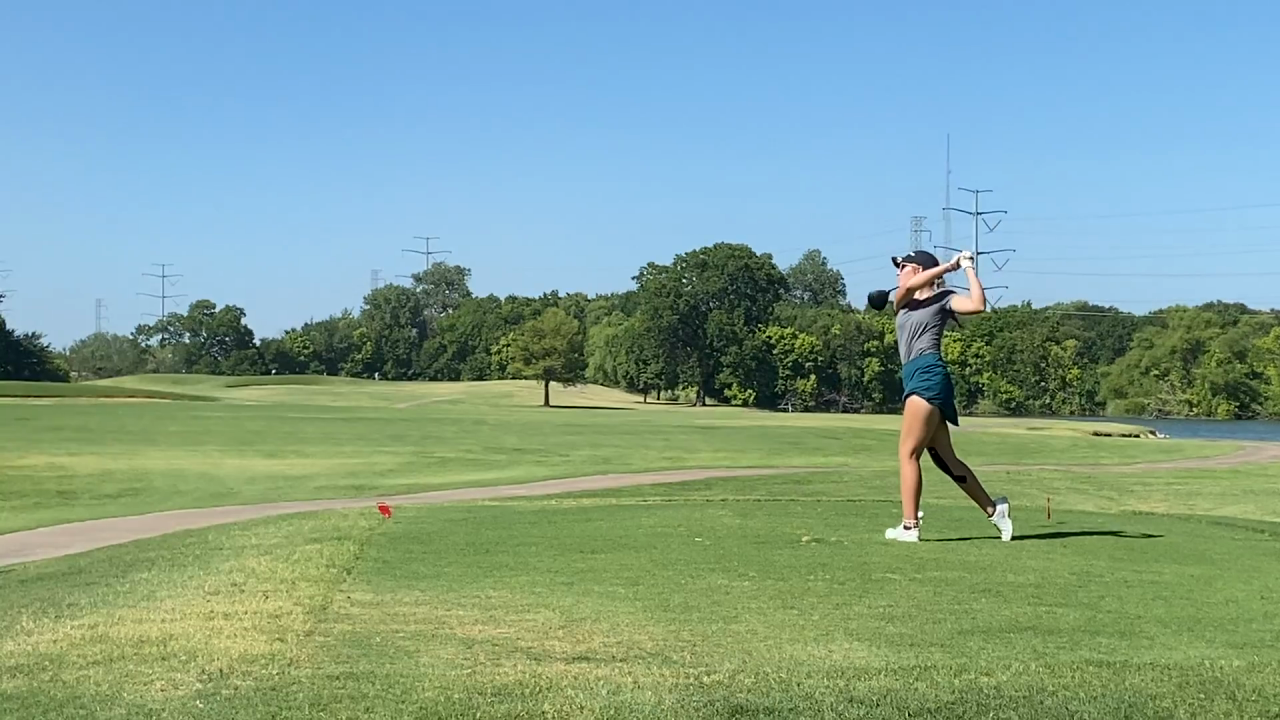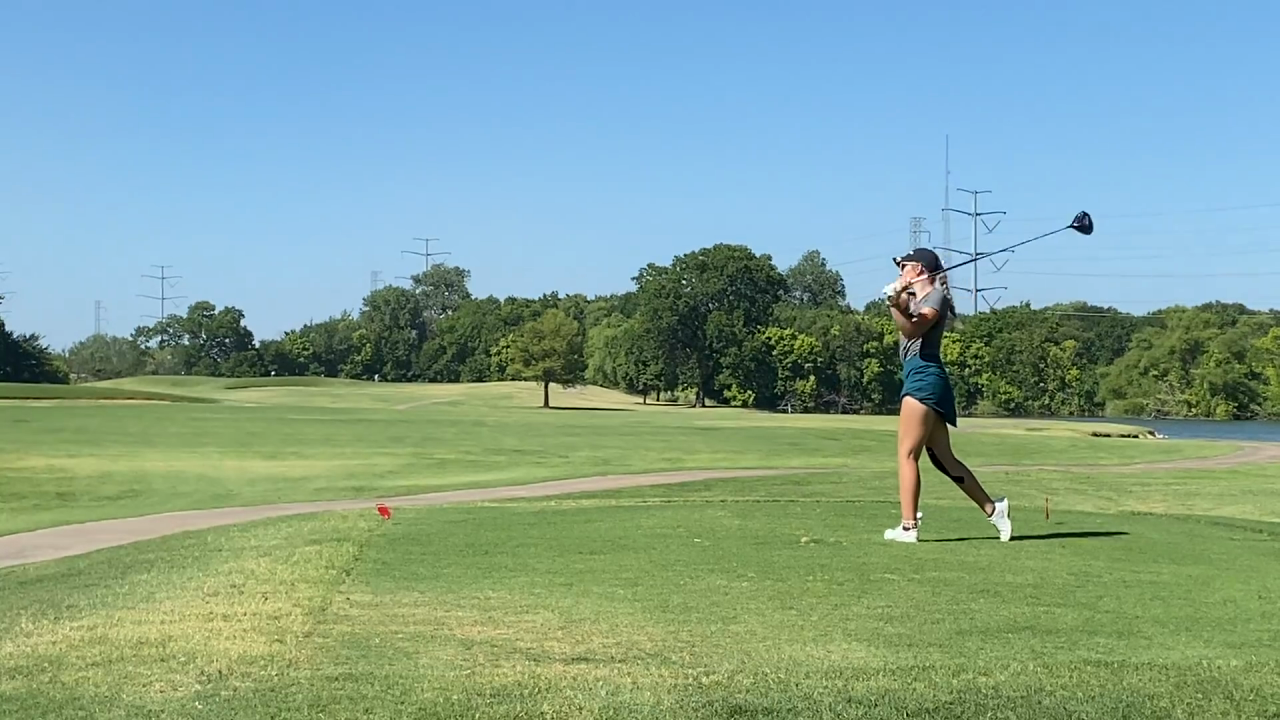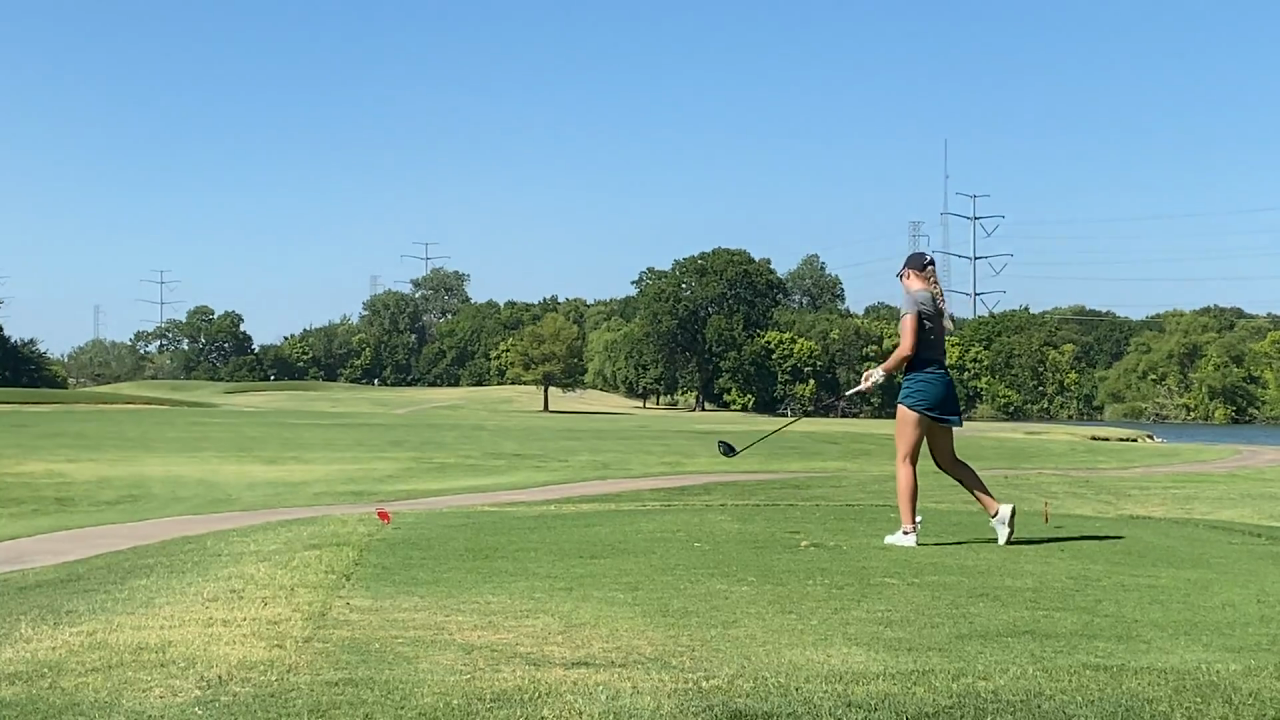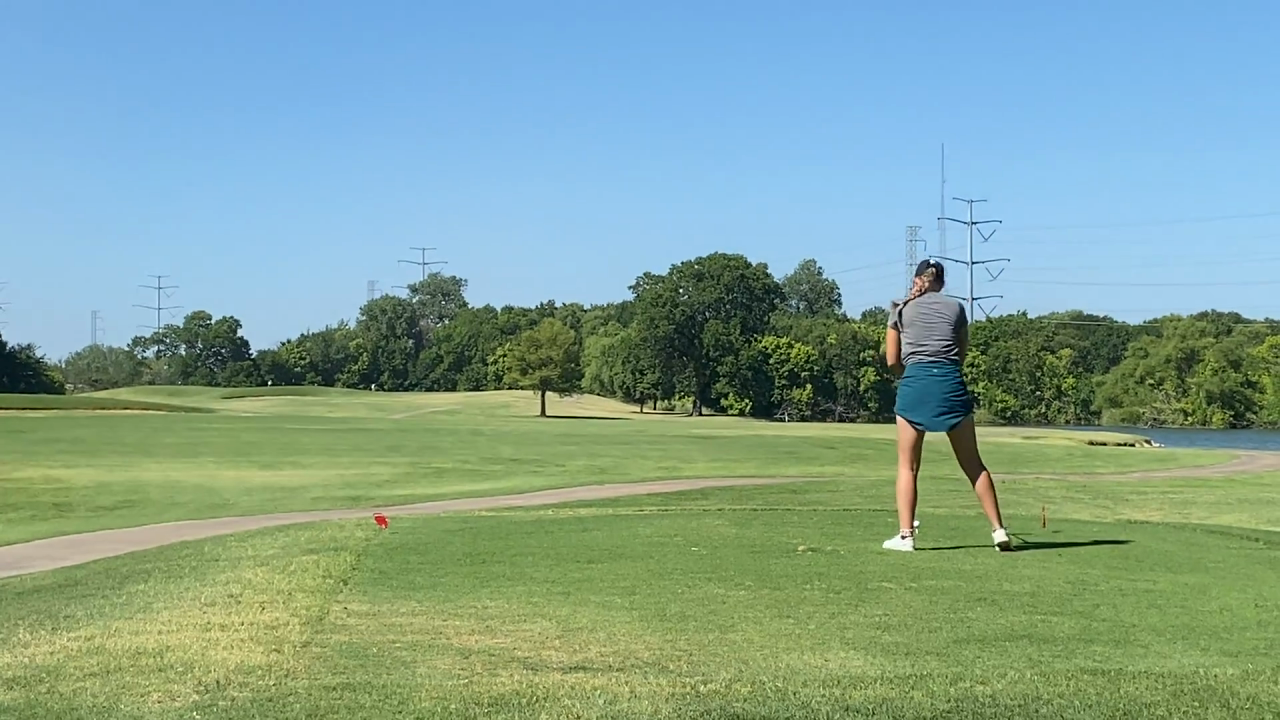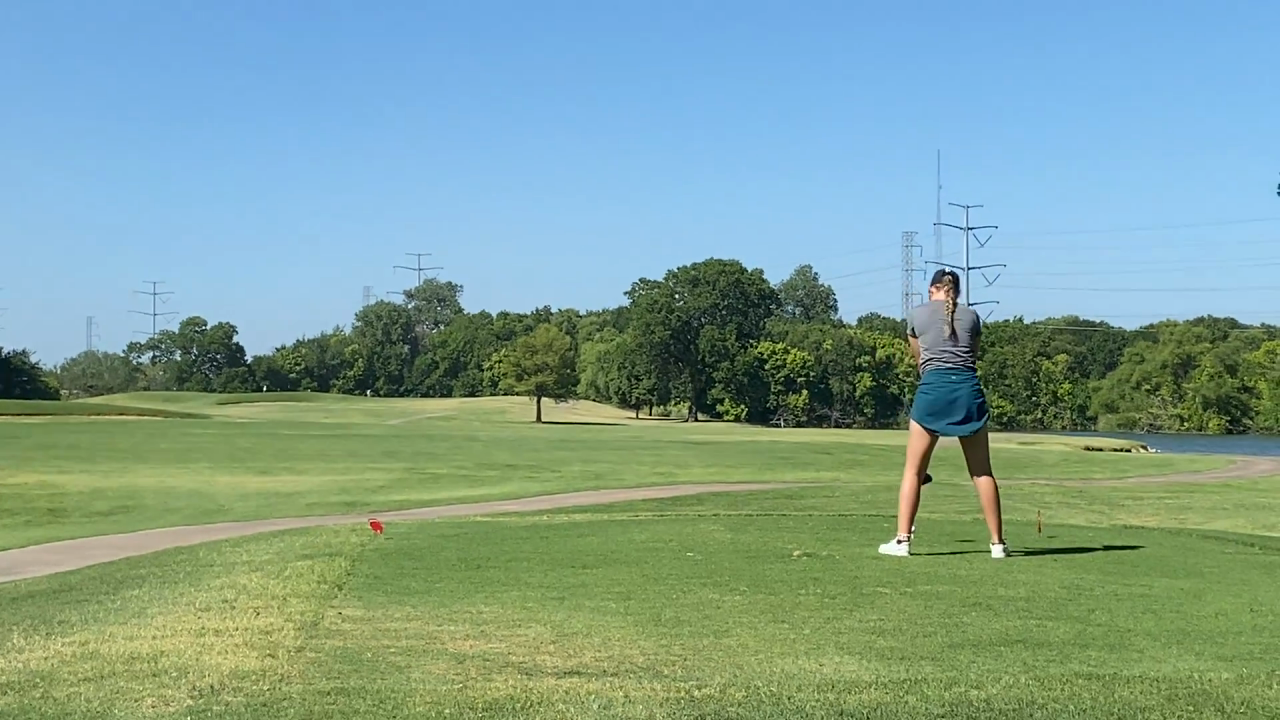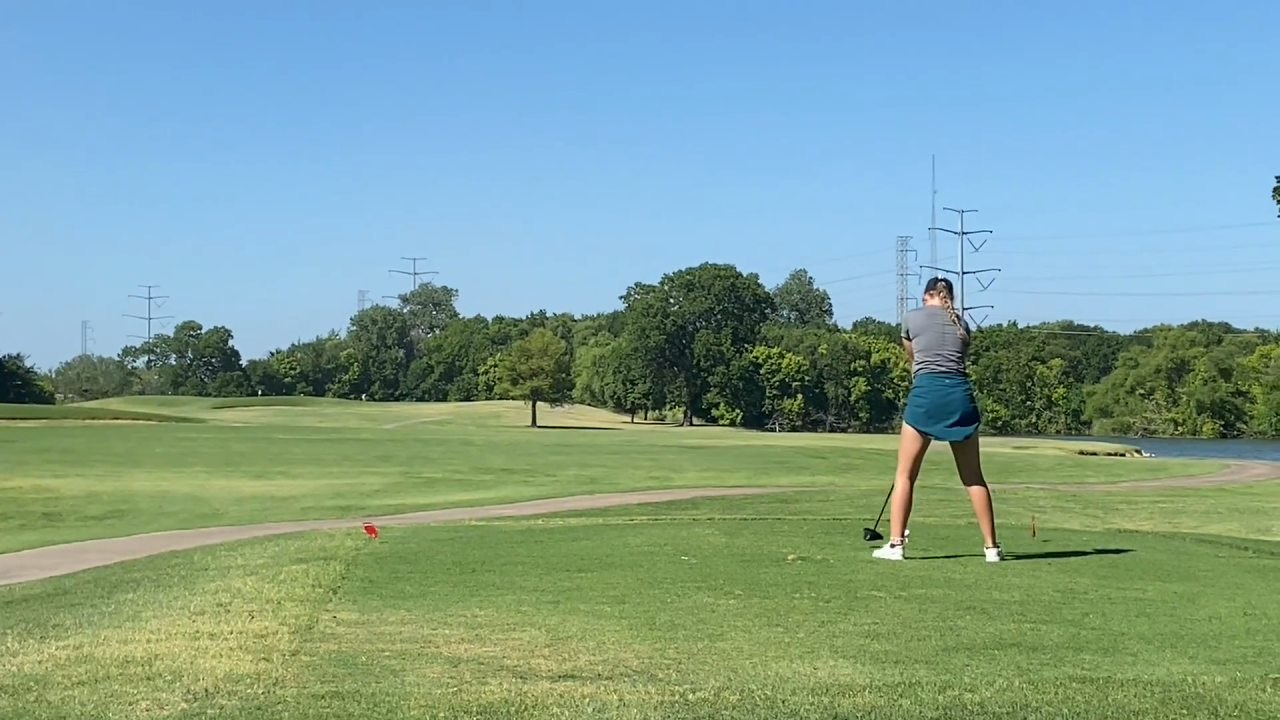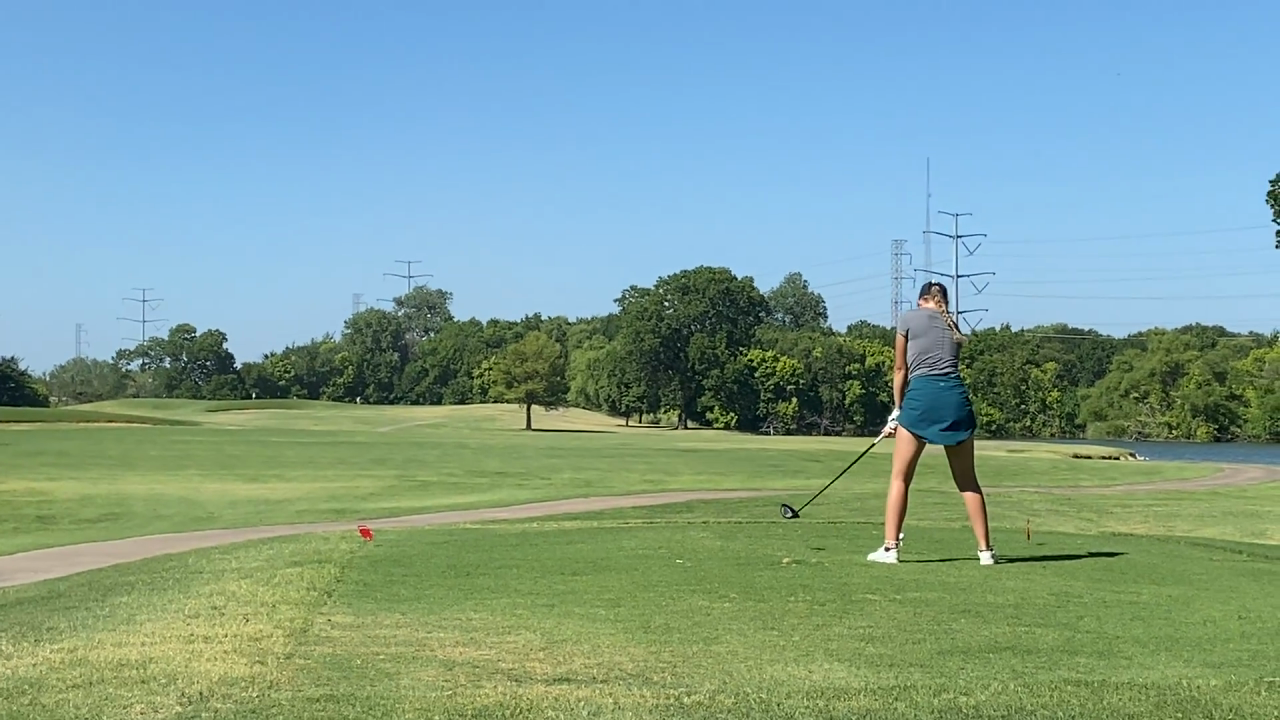
dt=0.3s
person 1, frame 1
left shoulder: (943, 297)
right shoulder: (902, 300)
left elbow: (978, 306)
right elbow: (908, 288)
left wrist: (968, 267)
right wrist: (944, 266)
left hip: (928, 376)
right hip: (916, 378)
left knee: (908, 453)
right knee: (944, 458)
left ankle: (909, 526)
right ankle: (994, 509)
person 1, frame 2
left shoulder: (937, 297)
right shoulder: (910, 294)
left elbow: (911, 329)
right elbow: (900, 314)
left wrist: (898, 306)
right wrist: (894, 299)
left hip: (924, 377)
right hip: (919, 379)
left knee: (907, 454)
right knee: (942, 457)
left ankle: (908, 526)
right ankle: (993, 509)
person 1, frame 3
left shoulder: (912, 300)
right shoulder: (934, 301)
left elbow: (907, 349)
left wrist: (882, 371)
right wrist: (879, 371)
left hip: (919, 384)
right hip: (941, 383)
left knee: (905, 460)
right knee: (947, 459)
left ankle: (907, 531)
right ankle: (997, 509)
person 1, frame 4
left shoulder: (900, 308)
right shoulder: (956, 307)
left elbow: (893, 360)
right elbow: (961, 354)
left hip: (915, 385)
right hip: (951, 384)
left knee: (907, 466)
right knee: (972, 462)
left ankle: (905, 535)
right ankle: (998, 529)
person 1, frame 5
left shoulder: (917, 315)
right shoulder: (971, 315)
left hip: (932, 390)
right hip: (968, 390)
left knee: (913, 470)
right knee: (982, 471)
left ankle: (902, 540)
right ankle: (997, 543)
person 1, frame 6
left shoulder: (912, 318)
right shoulder: (962, 324)
left hip: (925, 393)
right hip: (960, 394)
left knee: (905, 474)
right knee: (973, 476)
left ankle: (895, 544)
right ankle: (991, 547)
person 1, frame 7
left shoulder: (909, 318)
right shoulder: (955, 329)
left elbow: (900, 370)
left wrist: (897, 410)
right wrist: (901, 412)
left hip: (921, 396)
right hip: (956, 397)
left knee: (899, 477)
right knee: (967, 480)
left ankle: (889, 547)
right ankle: (985, 549)
